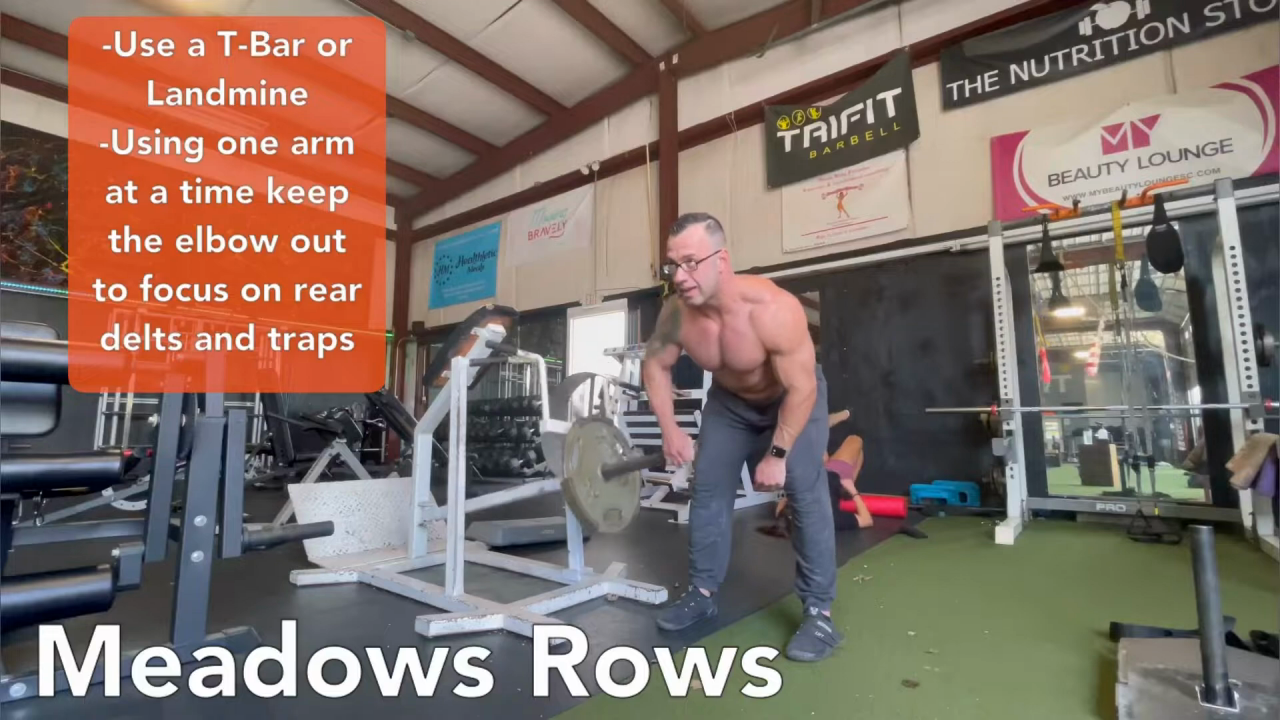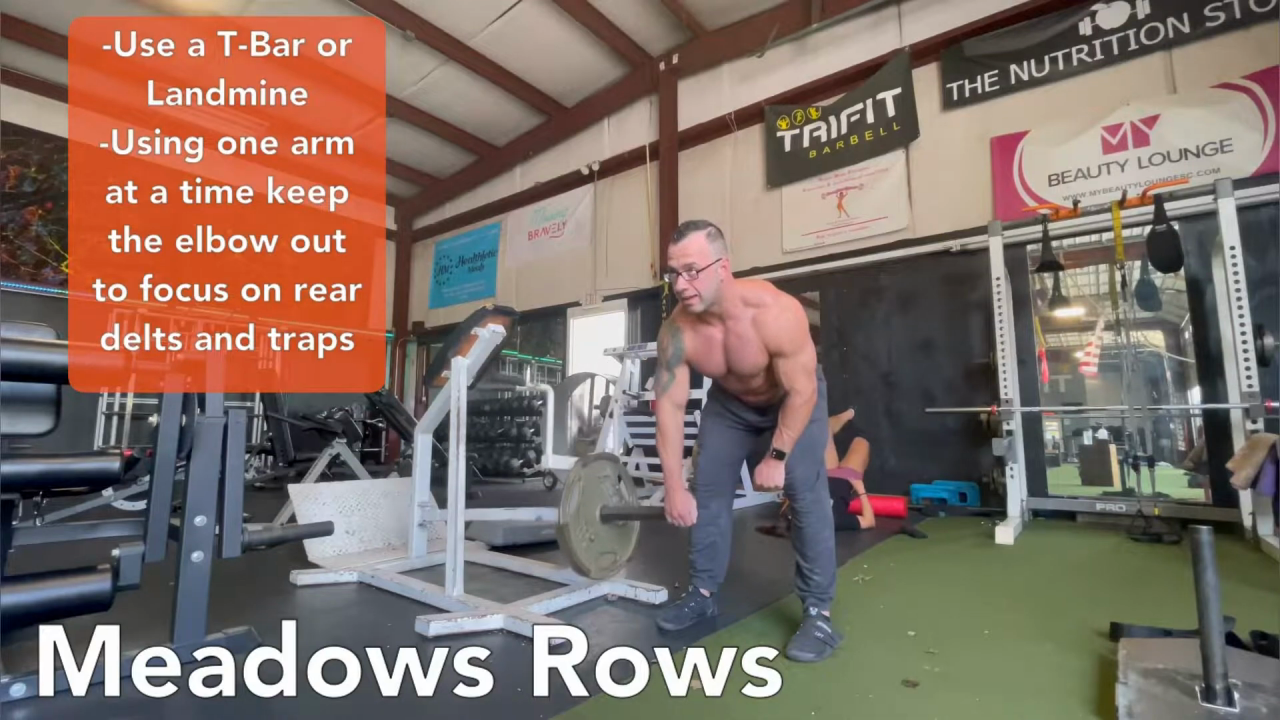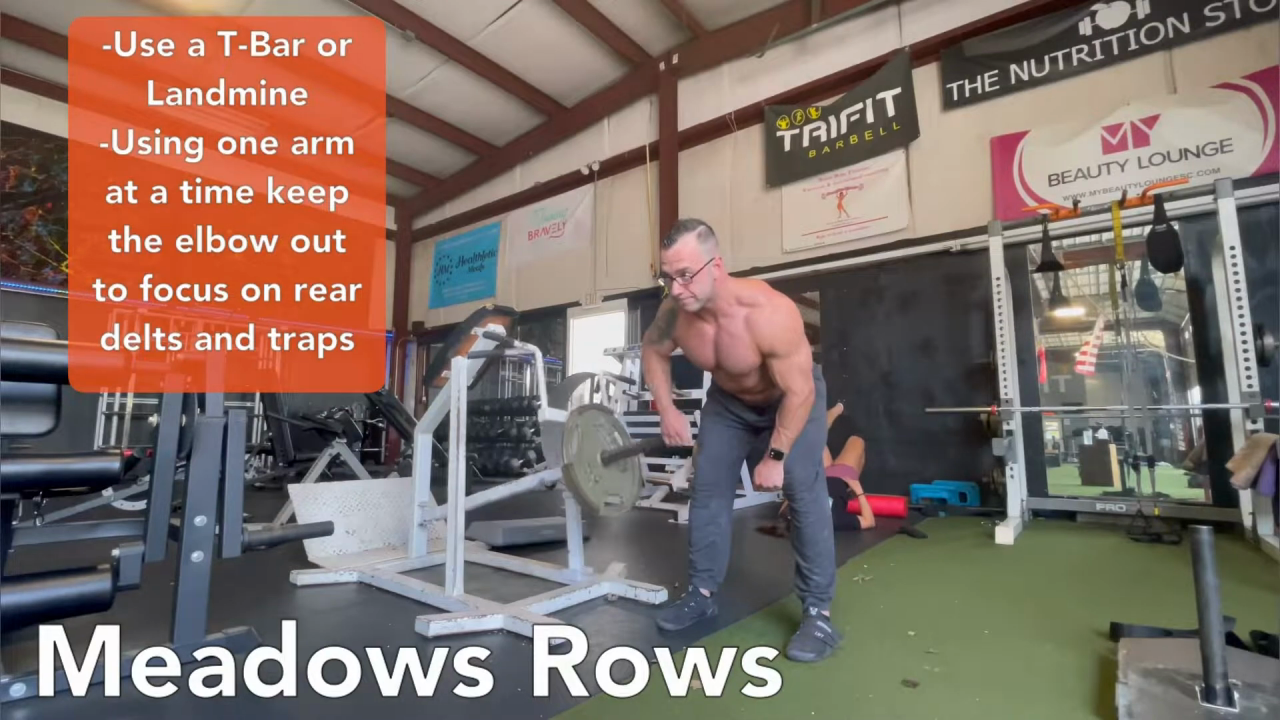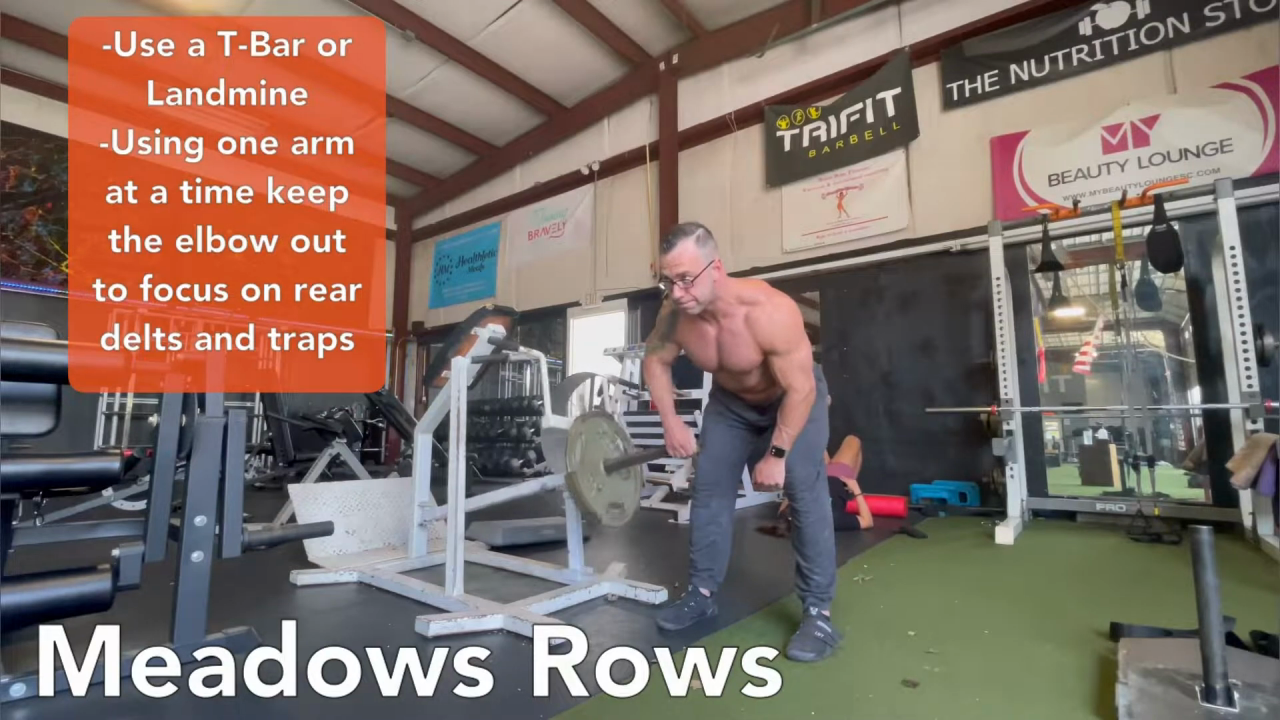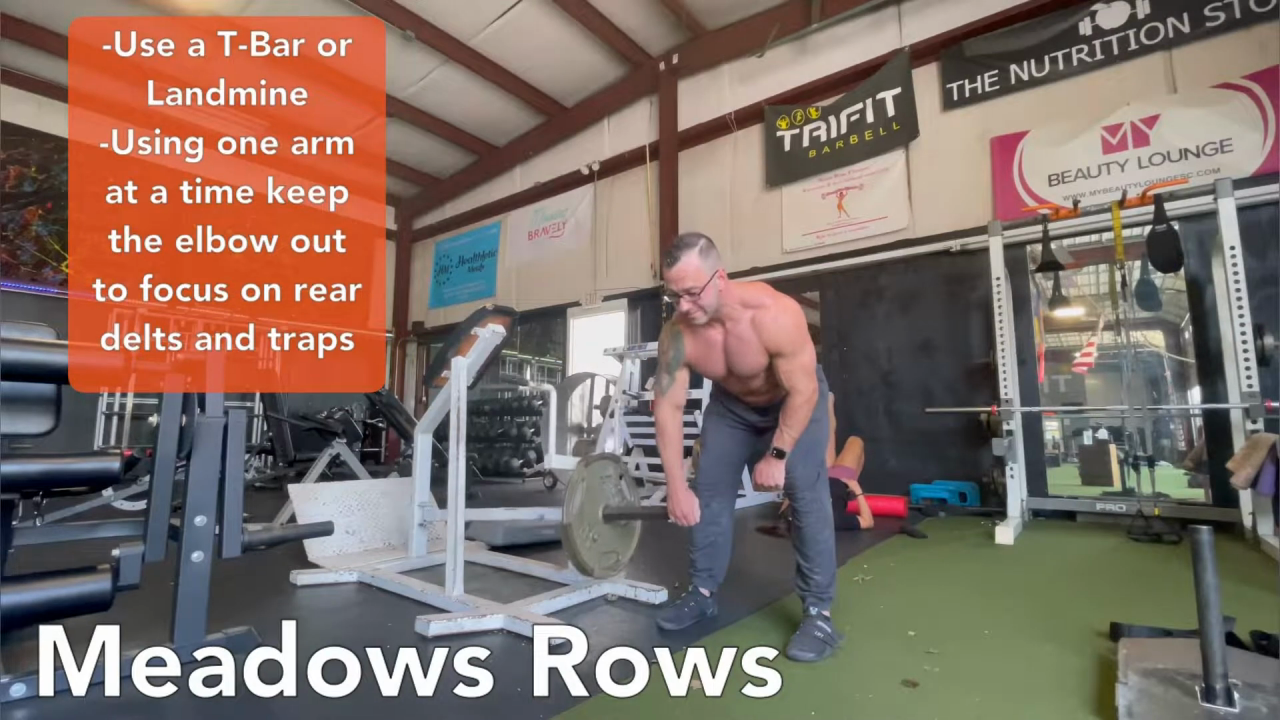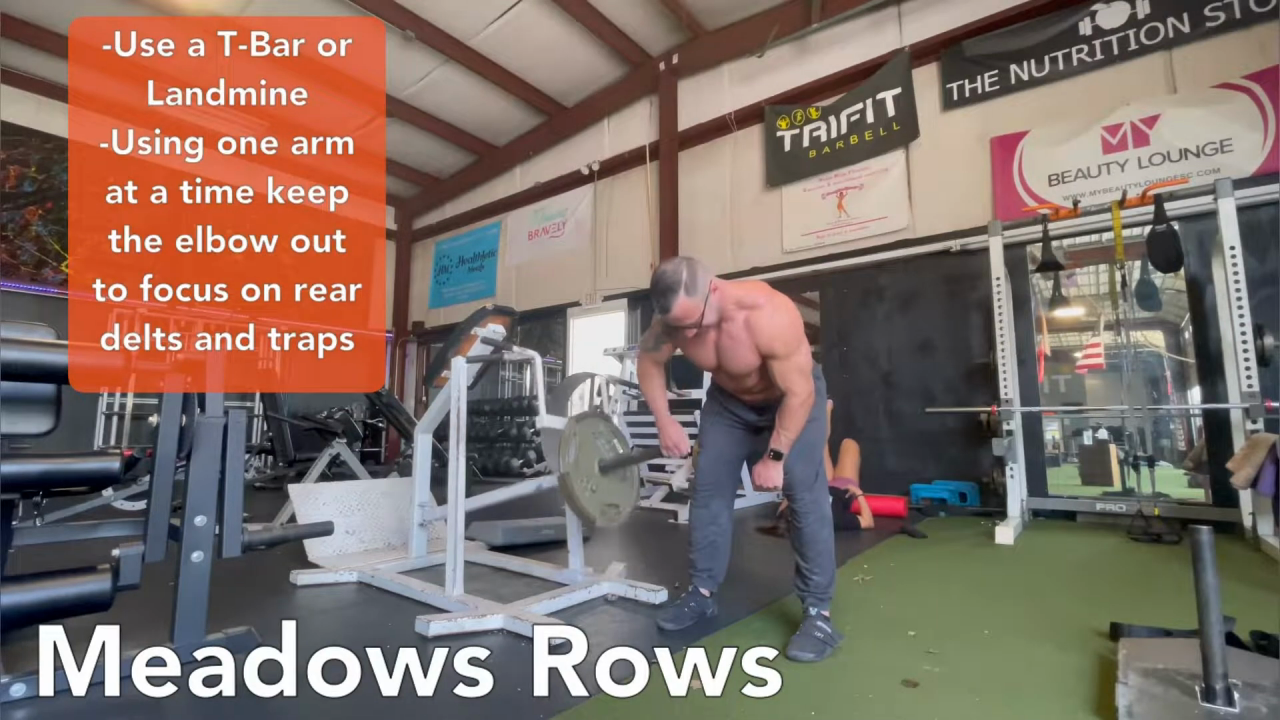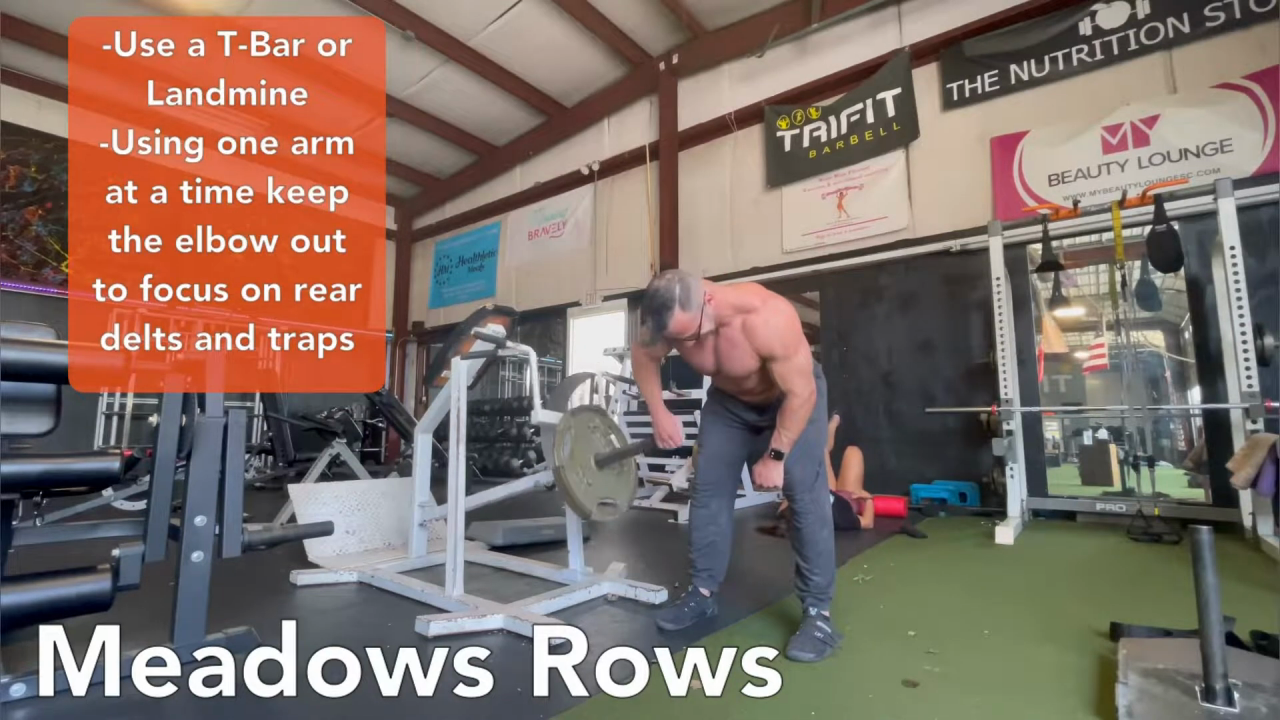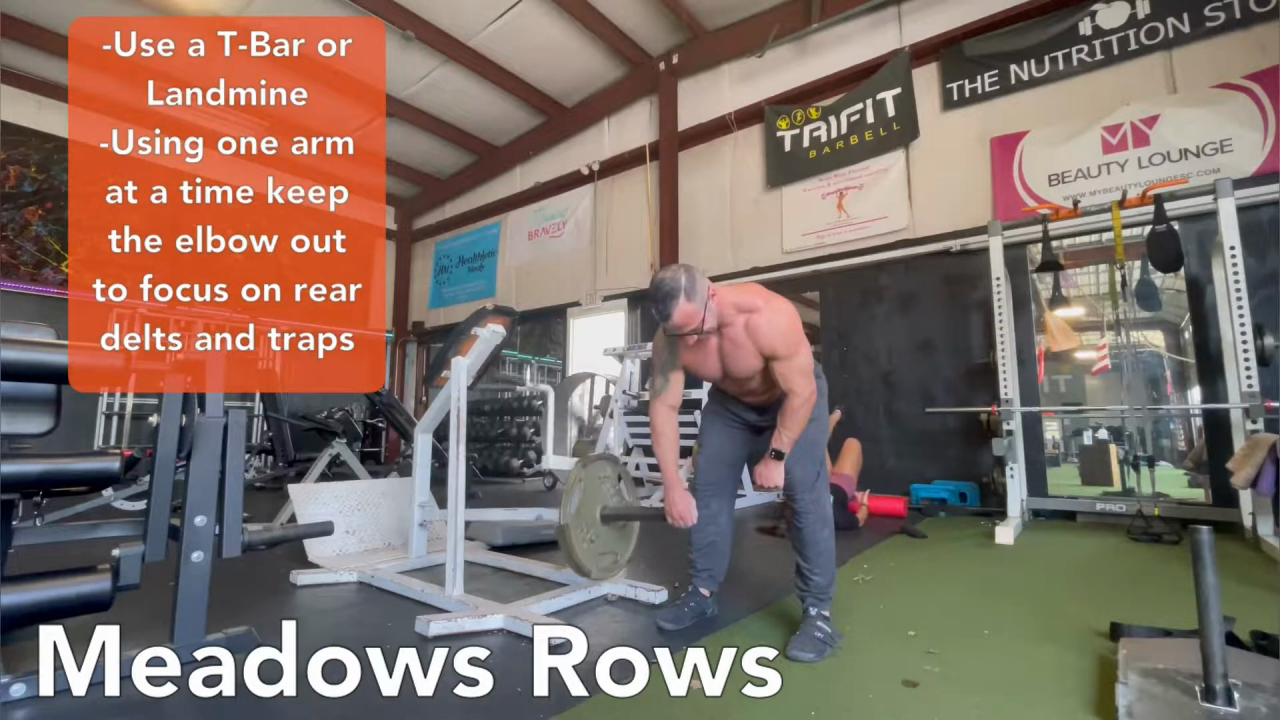
dt=0.5s
person 1, frame 1
left shoulder: (772, 310)
right shoulder: (677, 314)
left elbow: (801, 390)
right elbow: (656, 363)
left wrist: (777, 455)
right wrist: (670, 430)
left hip: (793, 397)
right hip: (729, 400)
left knee: (805, 493)
right knee: (707, 489)
left ankle: (819, 613)
right ankle: (702, 593)
person 1, frame 2
left shoulder: (775, 312)
right shoulder: (678, 331)
left elbow: (801, 391)
right elbow: (669, 406)
left wrist: (777, 457)
right wrist: (674, 487)
left hip: (794, 398)
right hip: (728, 401)
left knee: (806, 493)
right knee: (707, 491)
left ankle: (818, 612)
right ankle: (702, 593)
person 1, frame 3
left shoulder: (768, 313)
right shoulder: (674, 313)
left elbow: (800, 393)
right elbow: (653, 351)
left wrist: (775, 456)
right wrist: (665, 410)
left hip: (793, 397)
right hip: (728, 401)
left knee: (804, 493)
right knee: (708, 491)
left ankle: (818, 612)
right ankle: (702, 593)
person 1, frame 4
left shoulder: (769, 311)
right shoulder: (676, 316)
left elbow: (801, 389)
right elbow: (654, 358)
left wrist: (777, 454)
right wrist: (670, 423)
left hip: (796, 397)
right hip: (730, 401)
left knee: (805, 493)
right knee: (709, 490)
left ankle: (818, 612)
right ankle: (702, 593)
person 1, frame 5
left shoulder: (774, 314)
right shoulder: (676, 334)
left elbow: (803, 391)
right elbow: (669, 408)
left wrist: (777, 456)
right wrist: (676, 487)
left hip: (795, 398)
right hip: (731, 403)
left knee: (806, 494)
right knee: (707, 491)
left ankle: (818, 612)
right ankle: (703, 593)
person 1, frame 6
left shoulder: (769, 314)
right shoulder: (674, 320)
left elbow: (798, 393)
right elbow: (648, 363)
left wrist: (775, 456)
right wrist: (664, 421)
left hip: (793, 397)
right hip: (728, 400)
left knee: (804, 493)
right knee: (708, 489)
left ankle: (818, 612)
right ankle: (702, 593)
person 1, frame 7
left shoulder: (766, 317)
right shoulder: (673, 321)
left elbow: (801, 393)
right elbow: (641, 354)
left wrist: (776, 456)
right wrist: (660, 415)
left hip: (794, 396)
right hip: (728, 401)
left knee: (805, 493)
right knee: (708, 489)
left ankle: (818, 612)
right ankle: (703, 593)
person 1, frame 8
left shoulder: (769, 317)
right shoulder: (671, 338)
left elbow: (801, 392)
right elbow: (664, 407)
left wrist: (776, 456)
right wrist: (673, 486)
left hip: (795, 397)
right hip: (729, 402)
left knee: (806, 494)
right knee: (707, 490)
left ankle: (818, 612)
right ankle: (702, 593)
